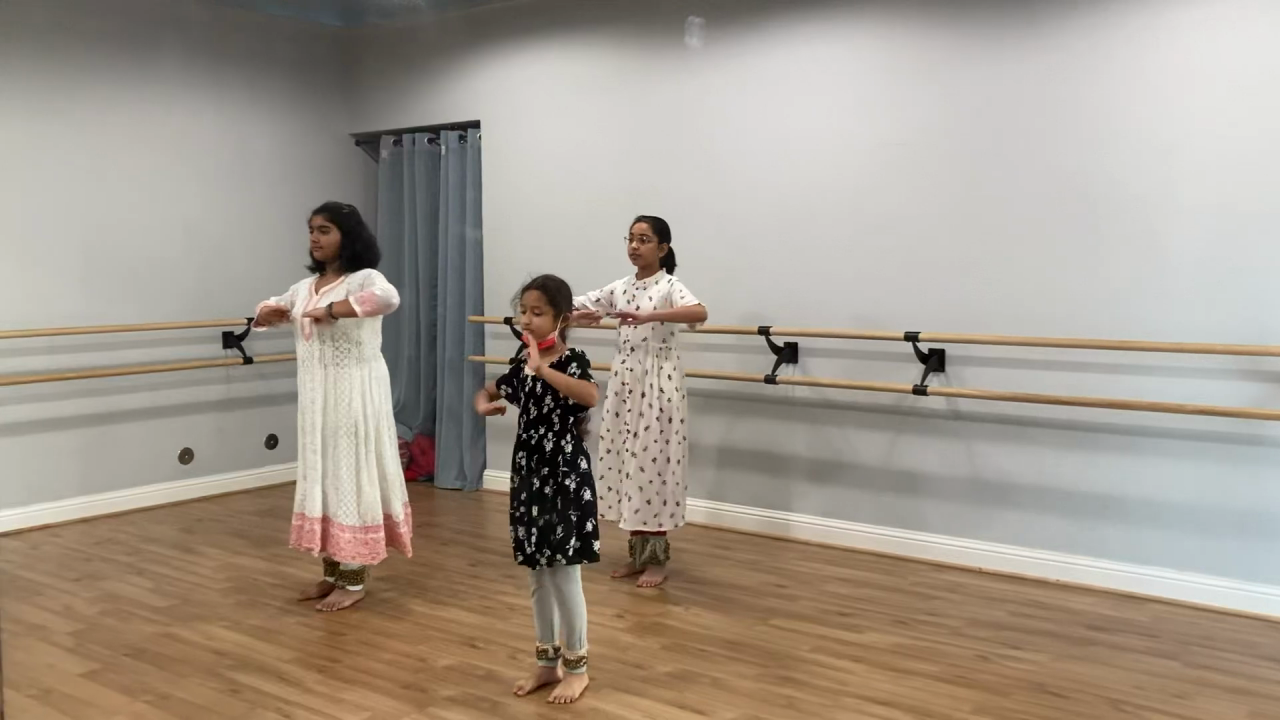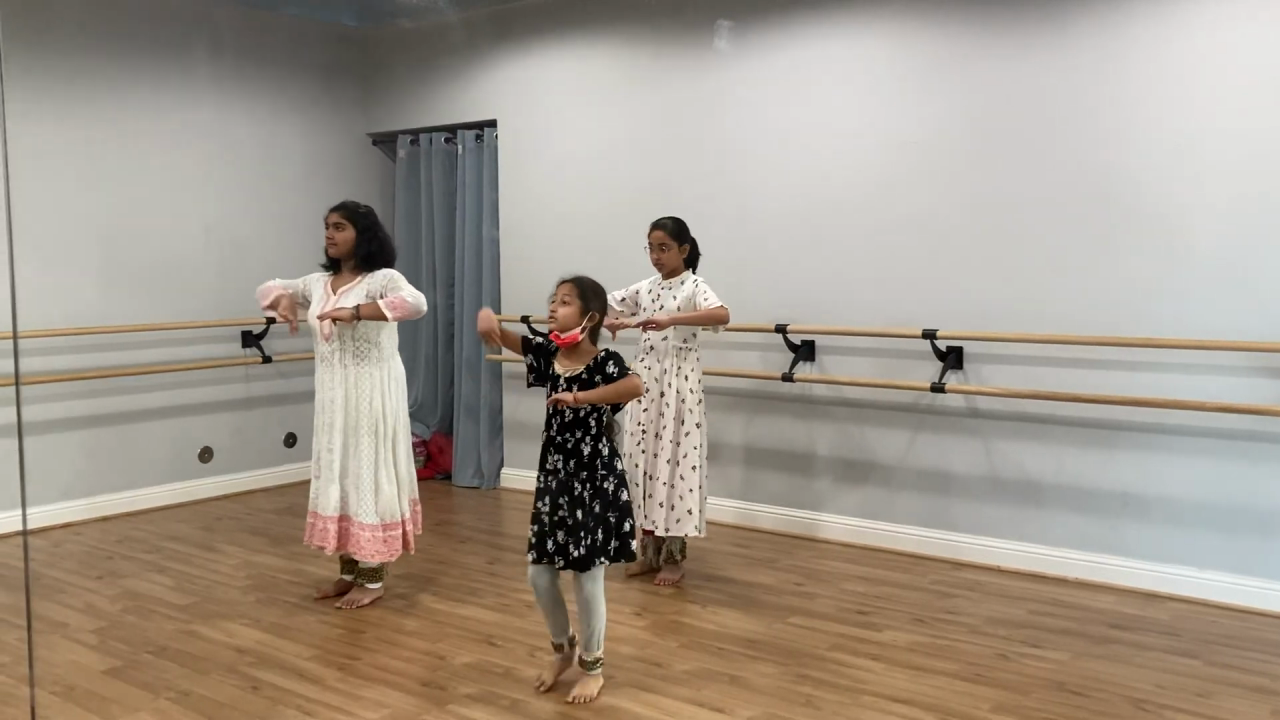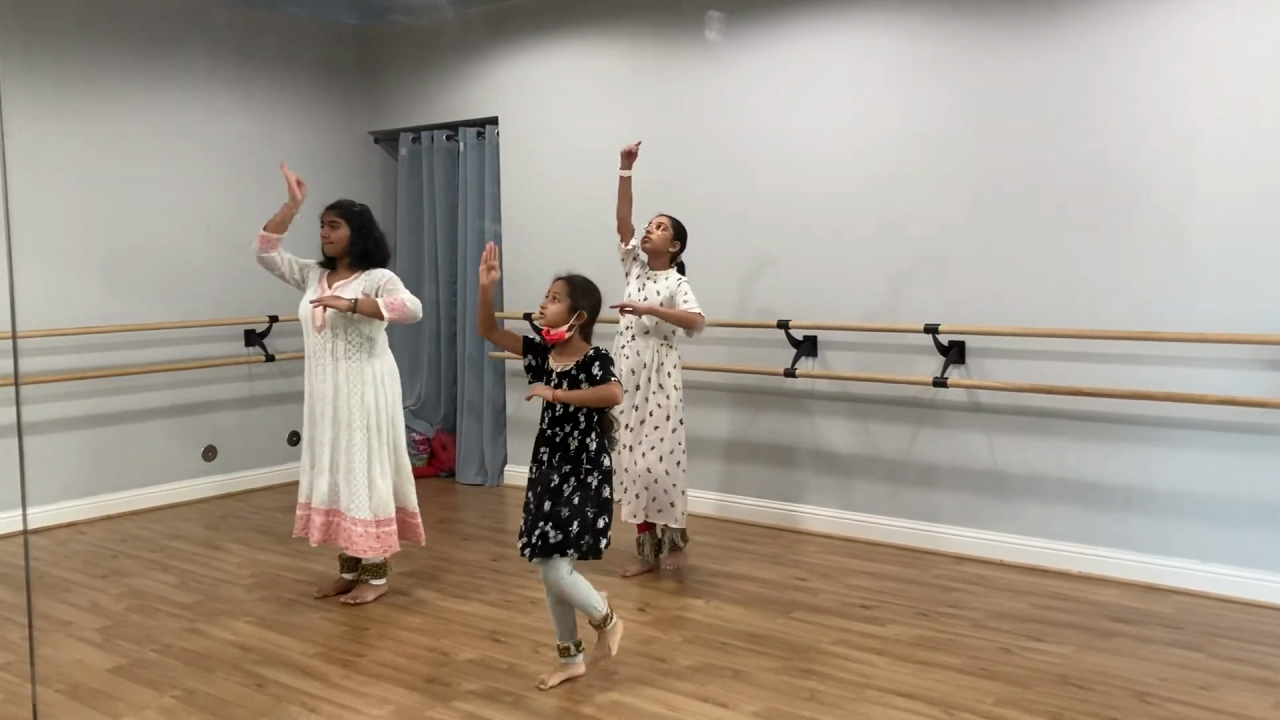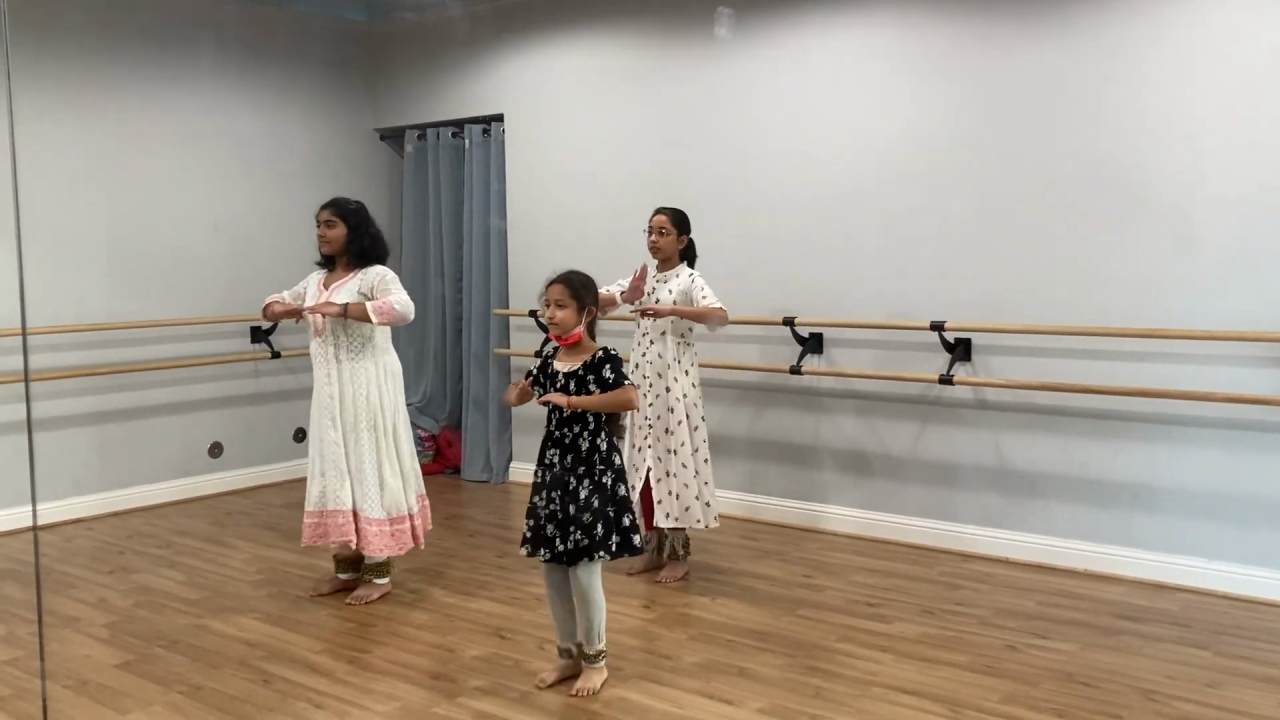
dt=1s
person 1, frame 1
left shoulder: (572, 360)
right shoulder: (522, 364)
left elbow: (590, 395)
right elbow: (486, 393)
left wrist: (543, 368)
right wrist: (485, 406)
left hip: (565, 478)
right hip: (528, 475)
left knee: (563, 577)
right knee: (540, 578)
left ankle: (577, 668)
right ankle: (549, 662)
person 1, frame 2
left shoulder: (605, 362)
right shoulder: (546, 354)
left elbow: (636, 386)
right elbow: (502, 336)
left wrist: (579, 397)
right wrist: (487, 320)
left hip: (595, 481)
right hip: (554, 478)
left knee: (587, 578)
right knee: (540, 577)
left ankle: (592, 669)
right ankle: (563, 650)
person 1, frame 3
left shoulder: (595, 359)
right shoulder: (542, 352)
left elbow: (613, 394)
right elbow: (487, 331)
left wrist: (557, 394)
right wrist: (486, 287)
left hip: (583, 475)
right hip: (547, 470)
left knee: (557, 570)
right knee: (547, 568)
left ankle: (606, 619)
right ankle: (570, 657)
person 1, frame 4
left shoulder: (603, 359)
right shoulder: (549, 360)
left elbow: (630, 398)
right elbow: (513, 391)
left wrist: (572, 401)
right wrist: (518, 397)
left hip: (593, 473)
right hip: (553, 470)
left knee: (584, 572)
right knee: (552, 571)
left ankle: (595, 661)
right ankle: (569, 654)
person 2, frame 1
left shoulder: (364, 279)
right shoulder: (306, 286)
left elbow: (388, 298)
right elbow: (271, 308)
left wrist: (331, 310)
right wrist: (270, 314)
left hip: (355, 393)
right hip: (317, 395)
left knee: (352, 476)
right knee: (321, 476)
left ankle: (354, 581)
right ankle: (331, 573)
person 2, frame 2
left shoulder: (383, 279)
right shoulder: (318, 283)
left elbow: (415, 303)
right elbow: (274, 289)
left wrist: (355, 311)
right wrist: (283, 300)
left hip: (372, 395)
right hip: (333, 396)
left knee: (369, 475)
right knee: (336, 475)
left ankle: (373, 578)
right ankle: (349, 571)
person 2, frame 3
left shoulder: (377, 277)
right shoulder: (313, 274)
left elbow: (410, 308)
right elbow: (266, 253)
left wrist: (350, 303)
right wrist: (291, 207)
left hip: (365, 391)
right hip: (325, 393)
left knee: (365, 474)
right knee: (333, 473)
left ankle: (375, 573)
right ankle: (348, 569)
person 2, frame 4
left shoulder: (376, 276)
right shoulder: (316, 280)
left elbow: (403, 309)
right elbow: (274, 303)
left wrist: (342, 309)
right wrist: (280, 309)
left hip: (369, 388)
right hip: (330, 391)
left knee: (371, 469)
right knee: (332, 472)
left ankle: (379, 574)
right ankle: (347, 567)
person 3, frame 1
left shoulder: (669, 286)
right shoulder: (620, 288)
left elbow: (700, 313)
right elbow: (570, 306)
left wrist: (648, 316)
right wrist: (579, 315)
left hip: (658, 384)
right hip: (625, 383)
left knee: (653, 465)
right knee: (627, 465)
left ankle: (657, 560)
right ankle: (637, 555)
person 3, frame 2
left shoulder: (694, 287)
right shoulder: (644, 289)
left elbow: (722, 315)
left wrist: (671, 319)
right wrist: (608, 321)
left hip: (679, 383)
right hip: (644, 383)
left knee: (675, 463)
right knee: (643, 462)
left ankle: (674, 557)
right ankle: (650, 549)
person 3, frame 3
left shoulder: (676, 284)
right shoulder: (634, 269)
left elbow: (697, 323)
right elbow: (622, 221)
left wrist: (650, 310)
right wrist: (626, 172)
left hip: (659, 380)
right hip: (627, 380)
left knee: (659, 461)
right knee: (633, 463)
left ankle: (673, 543)
right ankle: (647, 550)
person 3, frame 4
left shoulder: (689, 280)
right shoulder: (642, 279)
left elbow: (720, 316)
right elbow: (596, 301)
left wrist: (671, 310)
right wrist: (624, 297)
left hip: (675, 380)
right hip: (641, 379)
left knee: (675, 460)
right knee: (644, 463)
left ankle: (677, 555)
right ankle: (654, 548)
